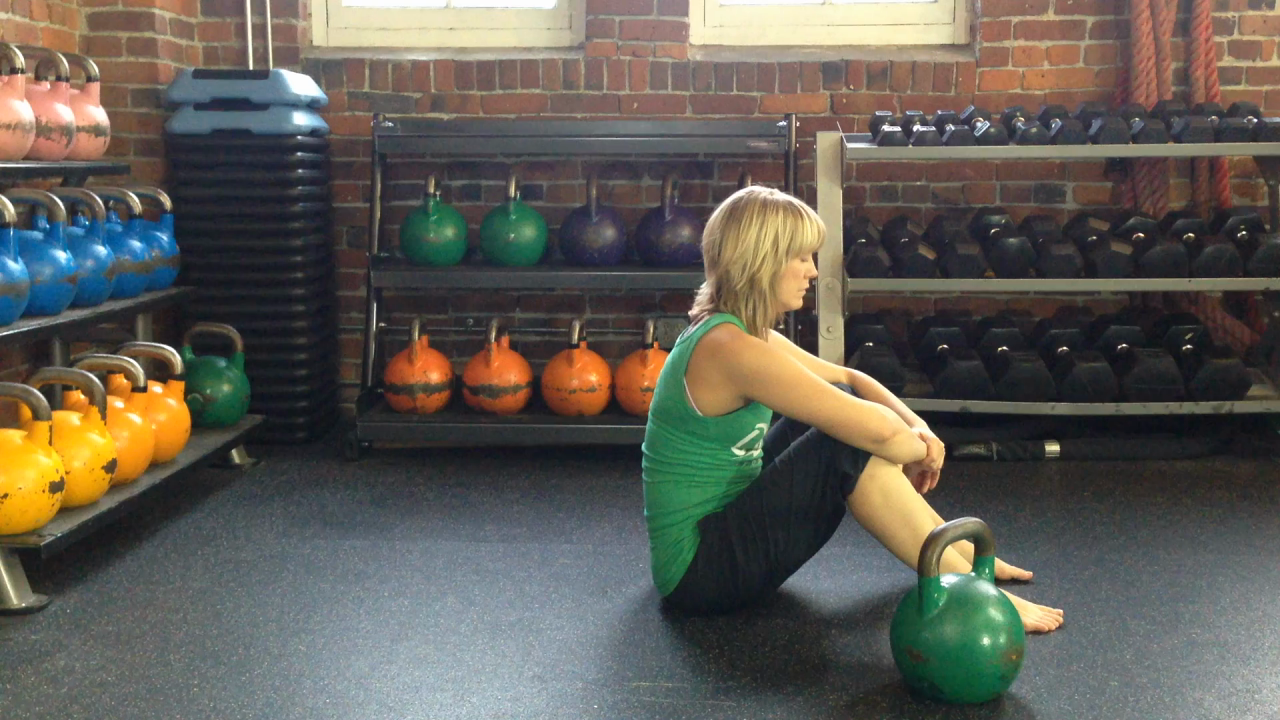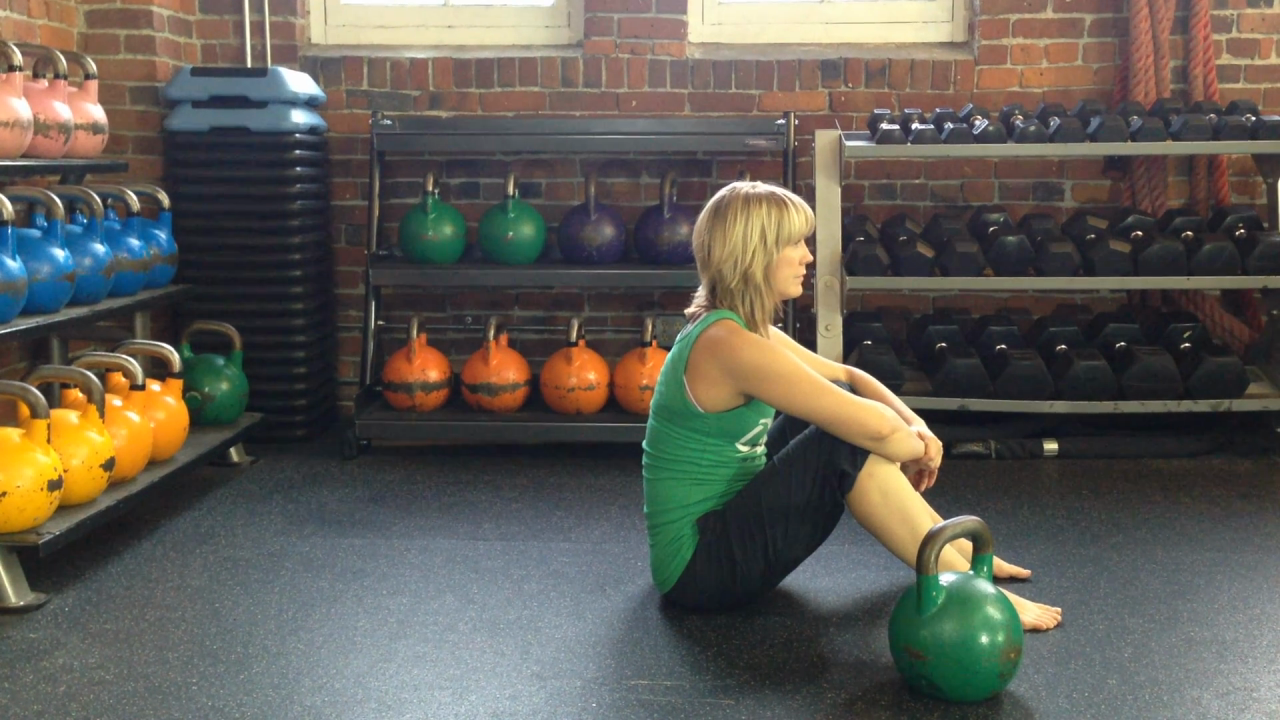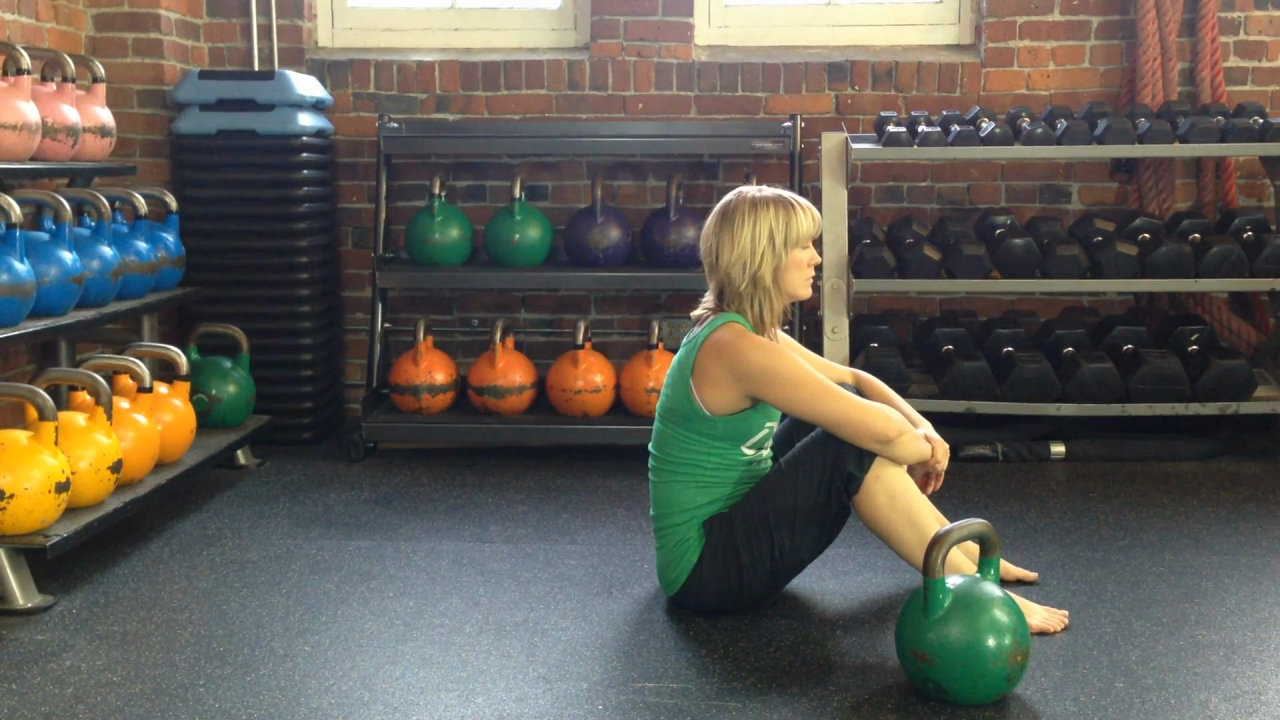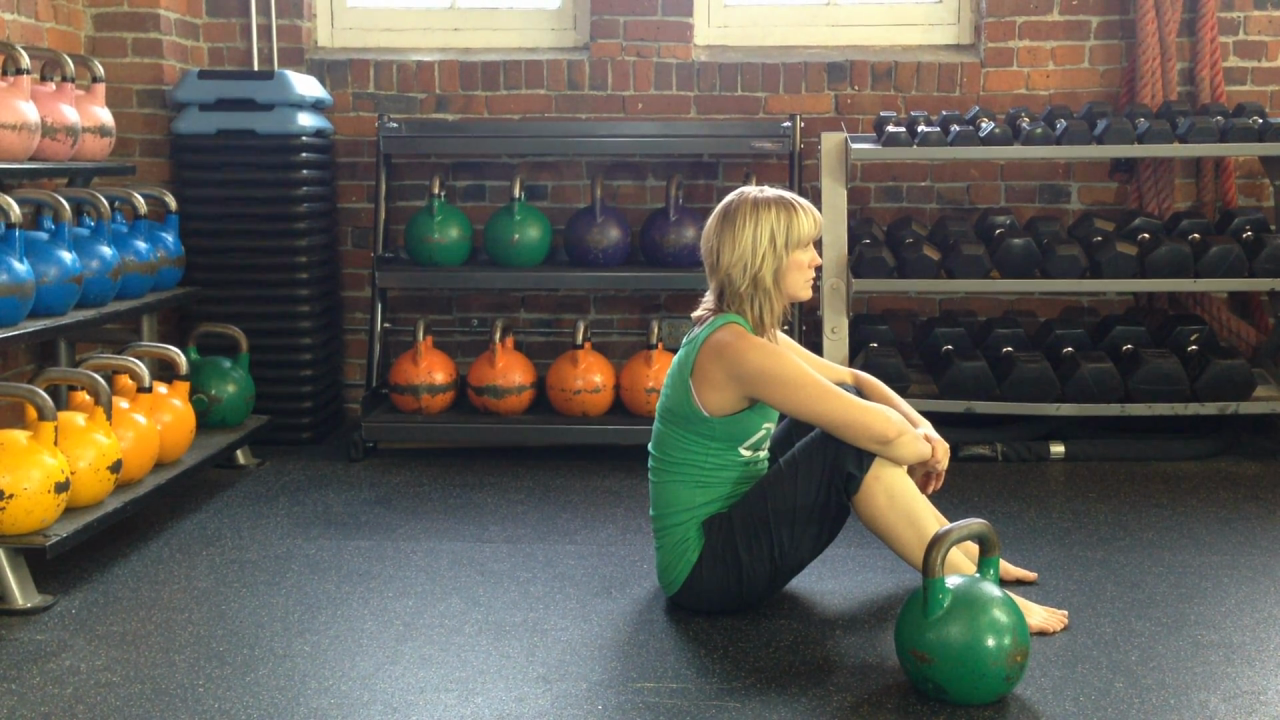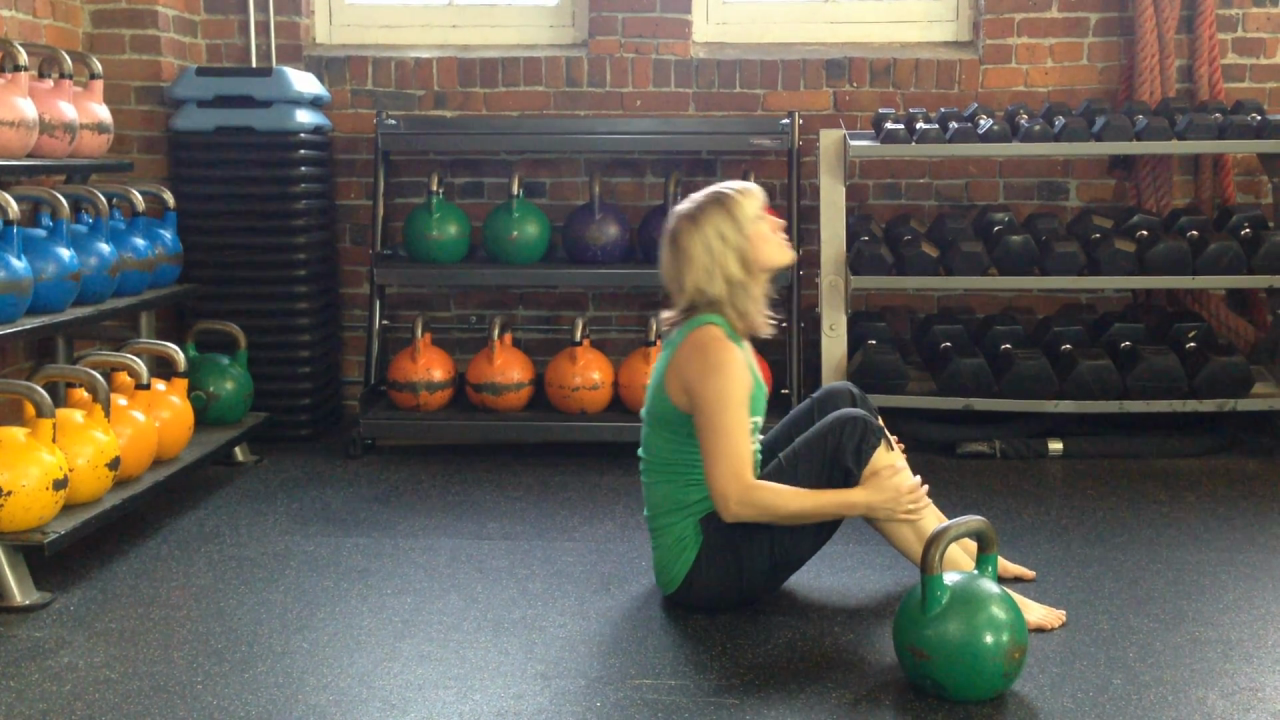
dt=1s
person 1, frame 1
left shoulder: (735, 331)
right shoulder: (732, 348)
left elbow: (848, 378)
right elbow: (873, 429)
left wrist: (917, 428)
right wrist: (918, 448)
left hip: (720, 525)
right hip: (698, 565)
left knee: (843, 402)
right knee: (851, 450)
left ankle: (958, 551)
person 1, frame 2
left shoulder: (736, 328)
right shoulder: (732, 344)
left elbow: (848, 376)
right elbow: (873, 428)
left wrist: (915, 426)
right wrist: (917, 447)
left hip: (722, 523)
right hip: (699, 561)
left knee: (843, 405)
right knee: (852, 448)
left ankle: (957, 549)
person 1, frame 3
left shoulder: (741, 331)
right shoulder: (738, 347)
left elbow: (854, 380)
right elbow: (879, 430)
left wrist: (922, 428)
right wrist: (923, 451)
left hip: (729, 526)
right hip: (705, 565)
left knee: (849, 408)
right knee: (857, 449)
left ankle: (962, 551)
person 1, frame 4
left shoulder: (743, 331)
right shoulder: (737, 348)
left elbow: (854, 380)
right elbow: (878, 431)
left wrist: (922, 428)
right wrist: (923, 450)
left hip: (727, 525)
right hip: (705, 565)
left knee: (846, 406)
right knee: (854, 447)
left ankle: (963, 552)
person 1, frame 5
left shoulder: (714, 331)
right shoulder: (713, 350)
right elbow: (735, 500)
left wrist: (837, 449)
right wrist: (862, 498)
left hip: (715, 533)
right hip: (703, 563)
left knee: (841, 402)
right knee: (853, 432)
left ankle: (959, 548)
